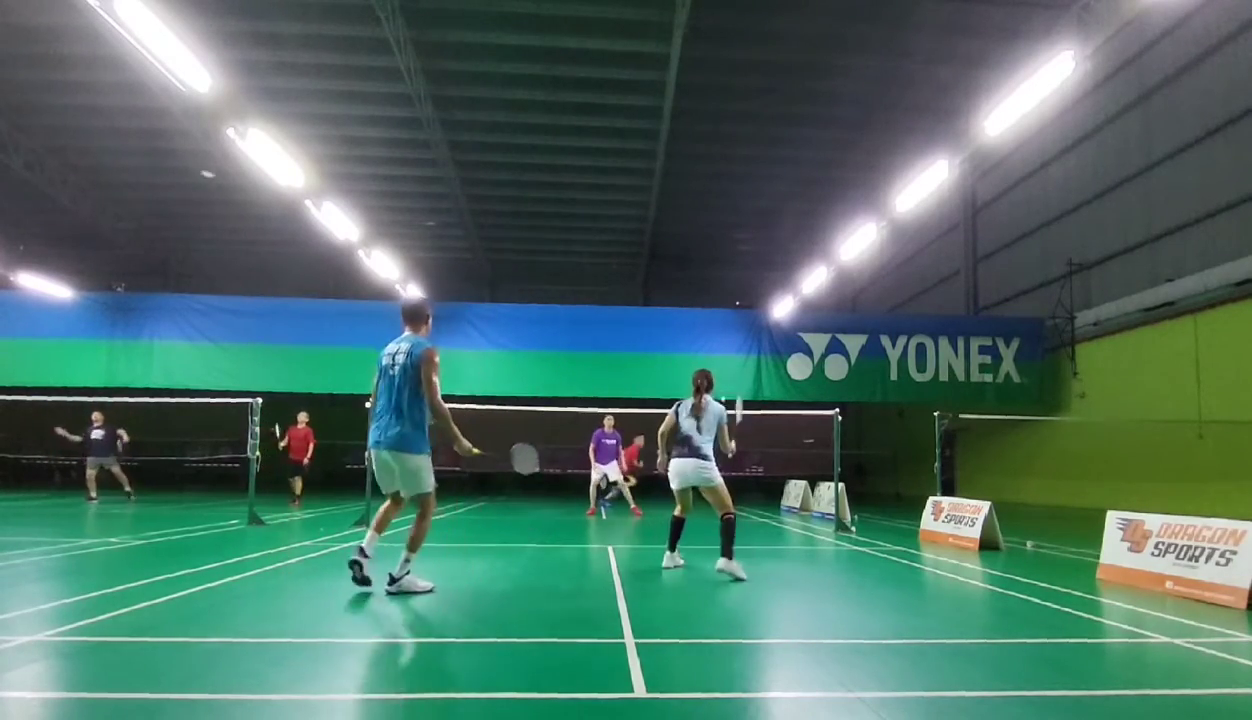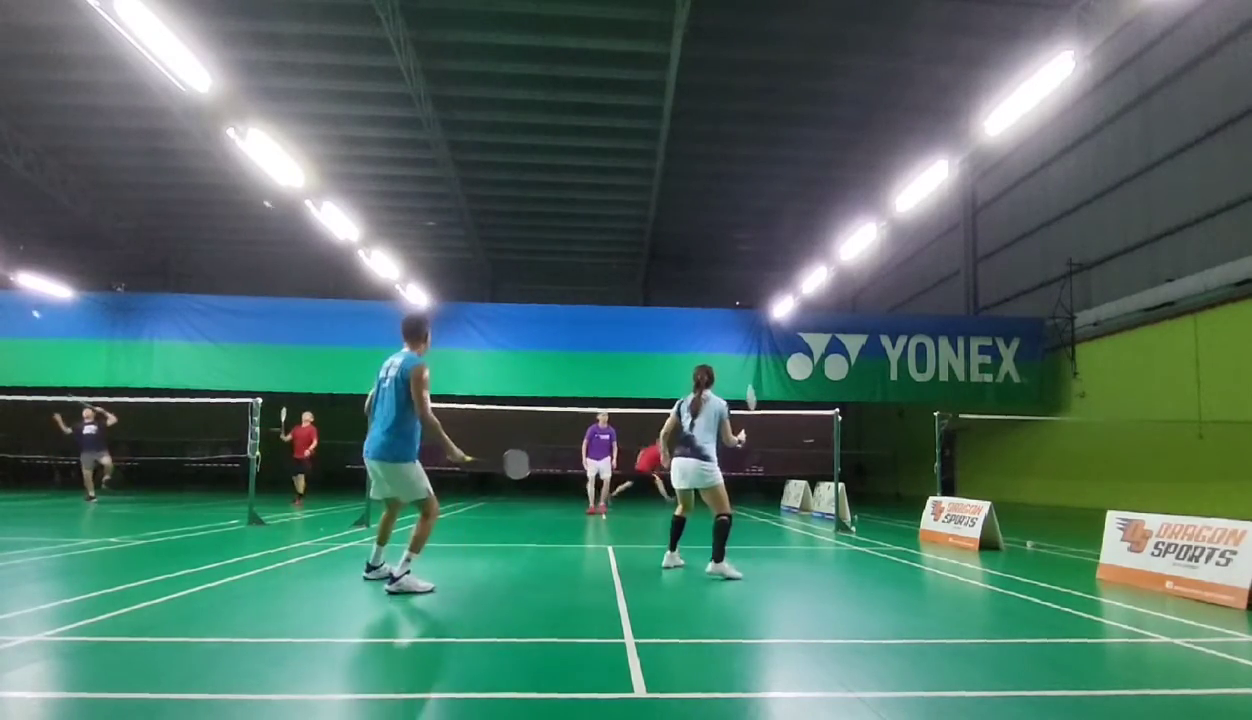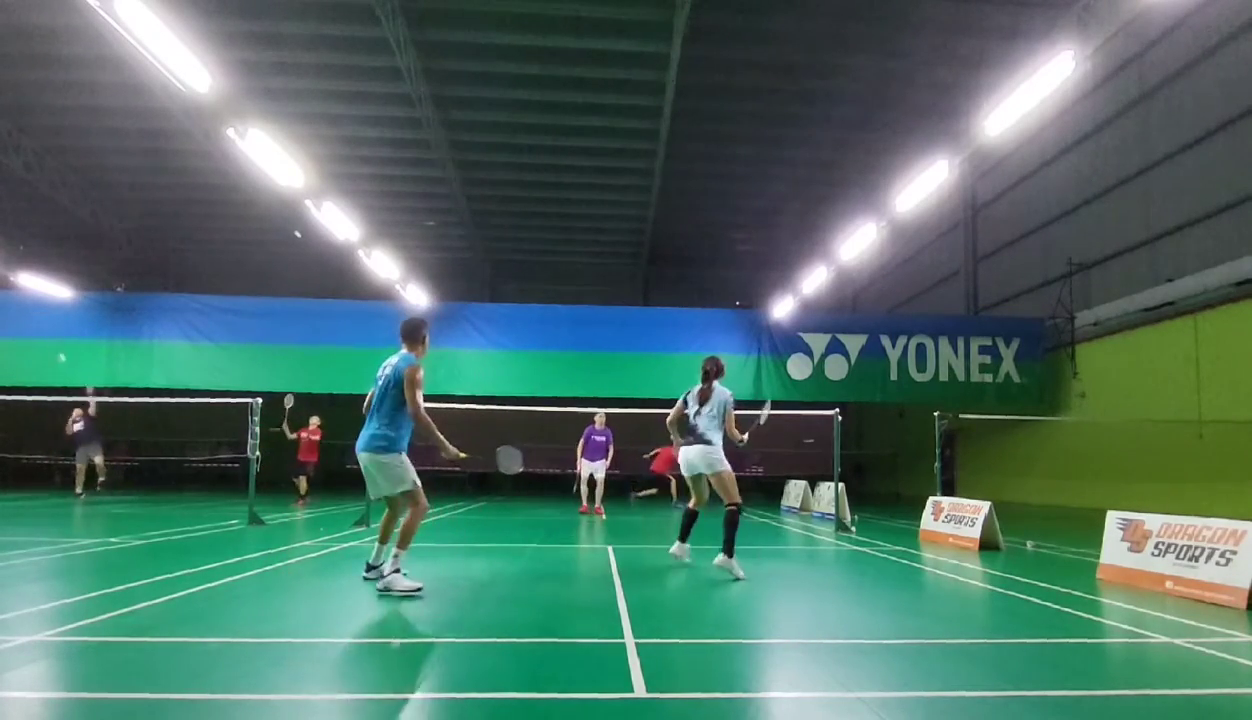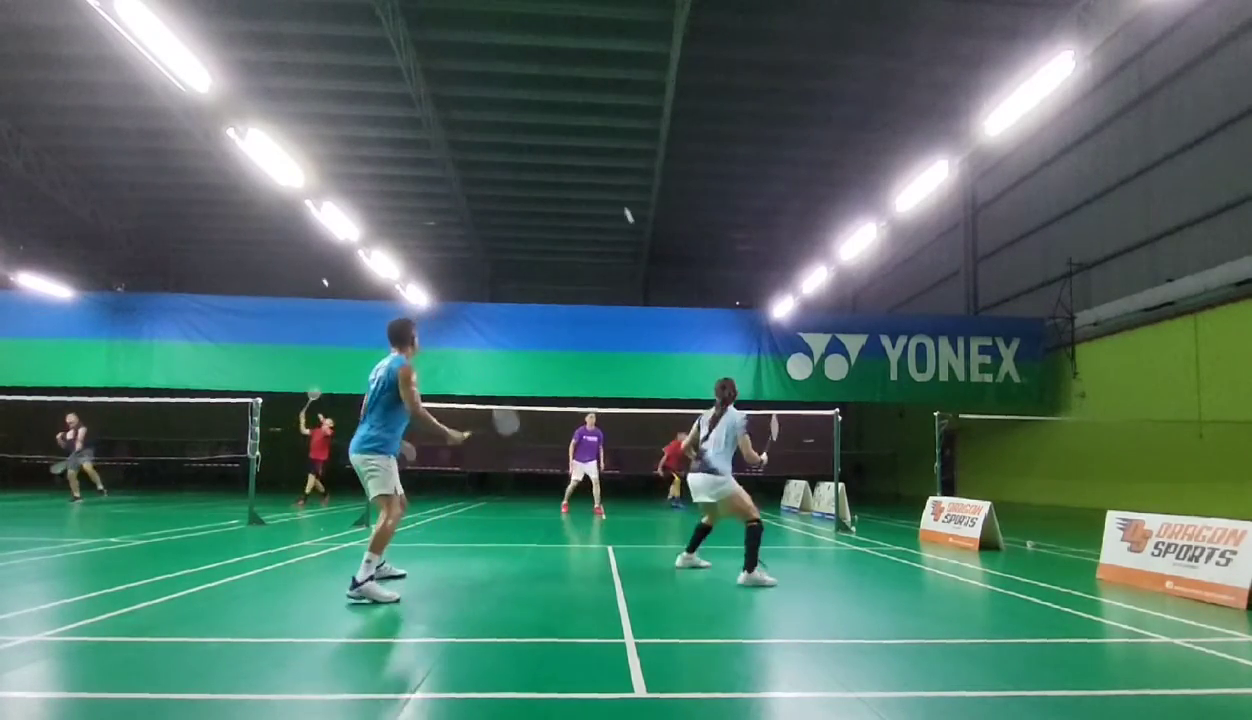
dt=0.2s
person 1, frame 1
left shoulder: (388, 351)
right shoulder: (426, 352)
right elbow: (434, 402)
right wrist: (457, 438)
left hip: (380, 439)
right hip: (410, 442)
left knee: (396, 500)
right knee: (425, 508)
left ankle: (363, 554)
right ankle: (400, 575)
person 1, frame 2
left shoulder: (389, 364)
right shoulder: (417, 367)
left elbow: (369, 407)
right elbow: (424, 415)
right wrist: (450, 448)
left hip: (373, 450)
right hip: (397, 453)
left knee: (394, 507)
right knee: (430, 511)
left ankle: (375, 565)
right ankle: (401, 575)
person 1, frame 3
left shoulder: (388, 364)
right shoulder: (412, 367)
left elbow: (367, 407)
right elbow: (416, 412)
right wrist: (444, 445)
left hip: (368, 446)
right hip: (385, 448)
left knee: (396, 506)
right knee: (418, 506)
left ankle: (375, 564)
right ankle: (390, 572)
person 1, frame 4
left shoulder: (380, 367)
right shoulder: (404, 368)
right elbow: (415, 409)
left wrist: (396, 440)
right wrist: (448, 433)
left hip: (362, 447)
right hip: (377, 450)
left knee: (395, 505)
right knee: (391, 513)
left ankle: (377, 564)
right ankle: (362, 580)
person 2, frame 1
left shoulder: (680, 405)
right shoulder: (719, 409)
left elbow: (663, 431)
right elbow: (725, 447)
left wrist: (662, 455)
right wrist: (731, 448)
left hip: (678, 463)
right hip: (703, 464)
left knee: (682, 509)
right knee: (728, 511)
left ankle: (671, 556)
right ankle: (726, 559)
person 2, frame 2
left shoulder: (682, 403)
right shoulder: (720, 404)
left elbow: (665, 433)
right elbow: (729, 441)
left wrist: (664, 453)
right wrist: (740, 439)
left hip: (679, 461)
right hip: (704, 463)
left knee: (683, 507)
right knee: (724, 513)
left ankle: (671, 555)
right ankle: (717, 562)
person 2, frame 3
left shoulder: (690, 393)
right shoulder: (725, 395)
left elbow: (670, 420)
right elbow: (731, 432)
left wrist: (677, 439)
right wrist: (742, 438)
left hip: (687, 451)
right hip: (708, 450)
left knee: (698, 499)
right knee: (733, 502)
left ankle: (680, 545)
right ankle: (727, 556)
person 2, frame 4
left shoulder: (704, 417)
right shoulder: (738, 418)
left elbow: (686, 447)
right elbow: (748, 455)
right wrist: (761, 460)
left hip: (695, 477)
right hip: (717, 477)
left knee: (712, 517)
right knee: (753, 518)
left ankle: (687, 556)
right ankle: (750, 572)
